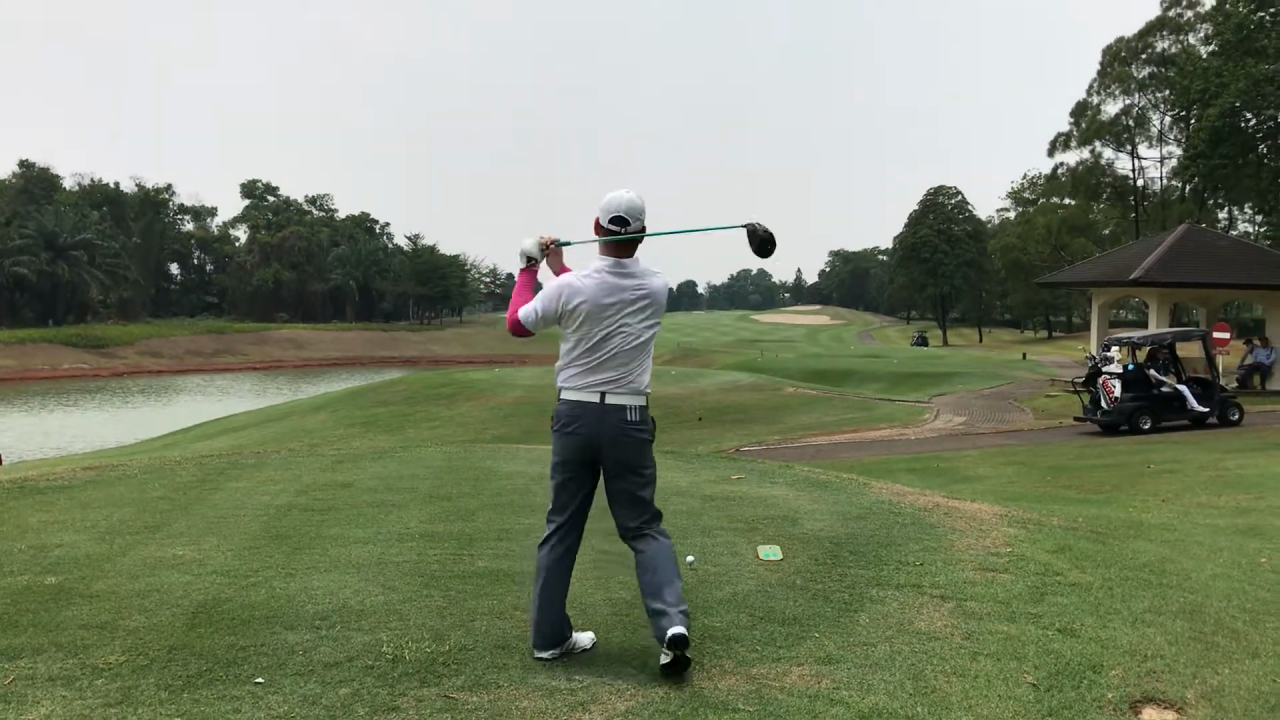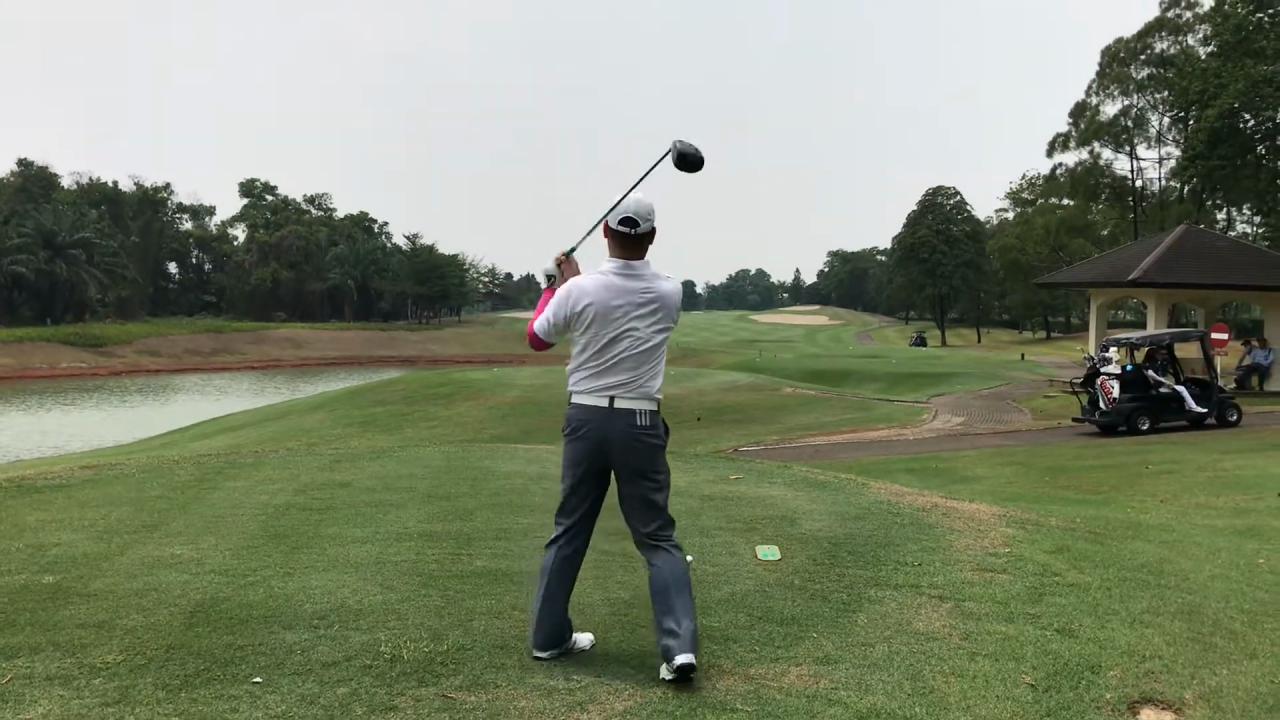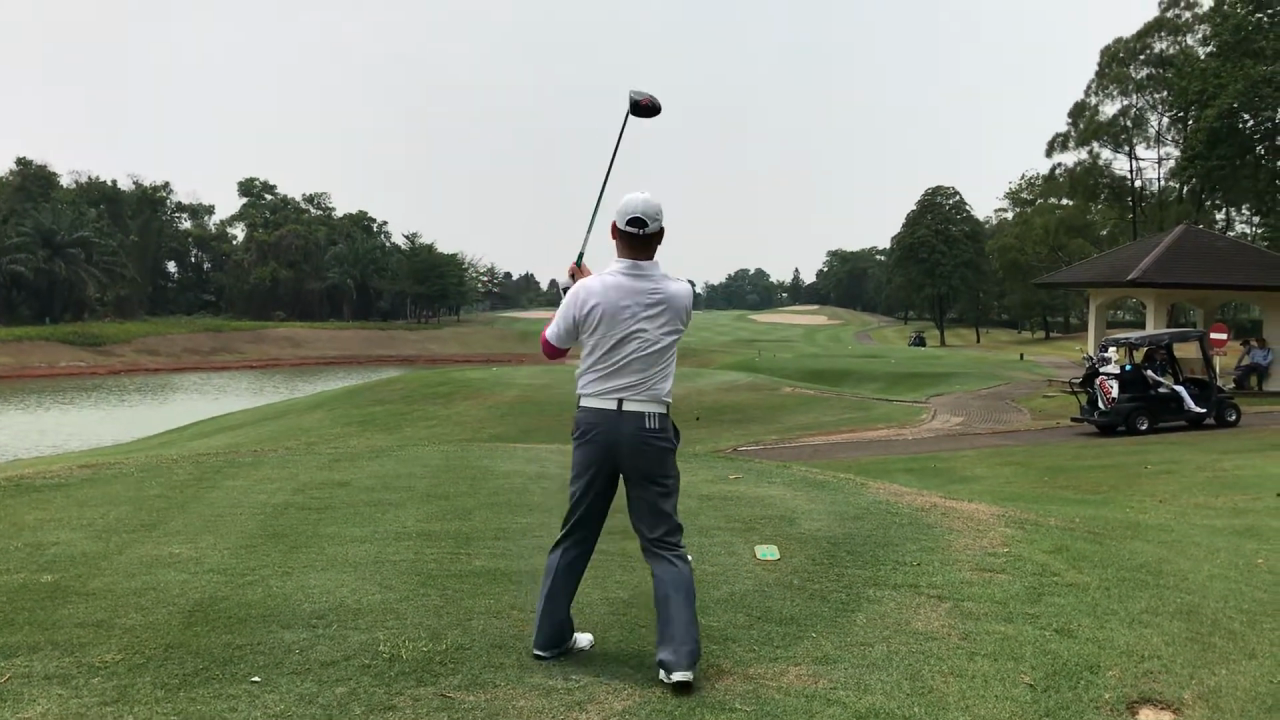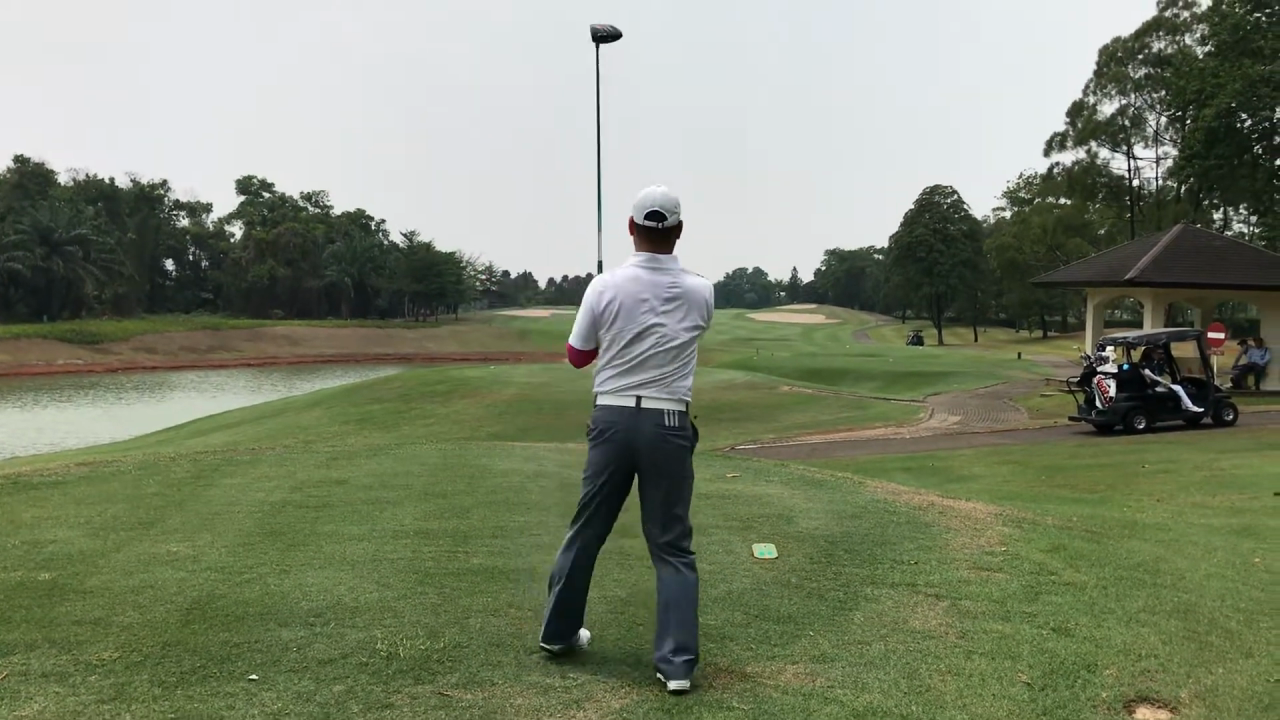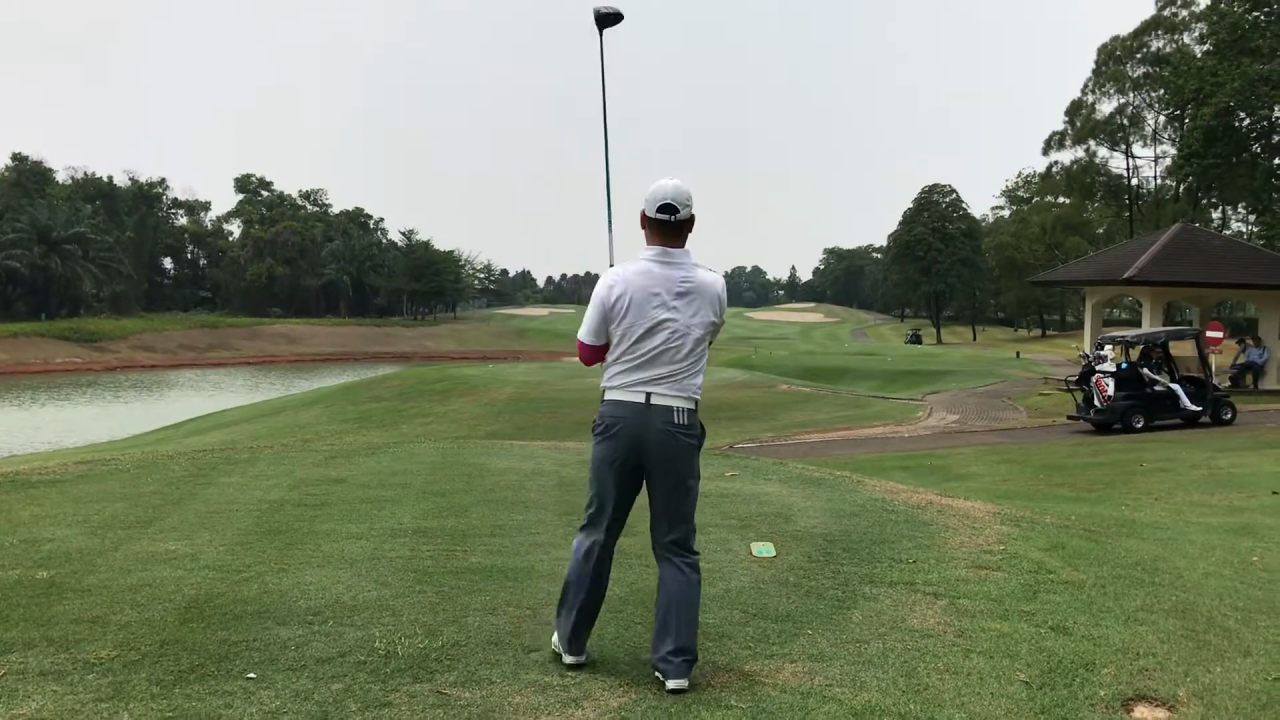
dt=0.1s
person 1, frame 1
left shoulder: (572, 289)
right shoulder: (657, 287)
left elbow: (517, 324)
left wrist: (530, 266)
right wrist: (559, 266)
left hip: (575, 417)
right hip: (629, 420)
left knee: (562, 528)
right knee: (644, 527)
left ankle: (549, 635)
right ankle: (672, 624)
person 1, frame 2
left shoulder: (578, 290)
right shoulder: (670, 292)
left elbow: (536, 339)
left wrist: (554, 285)
left hip: (585, 420)
right hip: (640, 424)
left knee: (569, 532)
right knee: (656, 537)
left ankle: (549, 636)
right ankle: (679, 646)
person 1, frame 3
left shoulder: (588, 293)
right shoulder: (681, 295)
left elbow: (551, 349)
left hip: (594, 424)
right hip: (650, 428)
left knee: (575, 535)
right knee: (664, 544)
left ankle: (550, 635)
right ankle: (678, 658)
person 1, frame 4
left shoulder: (605, 286)
right shoulder: (701, 291)
left elbow: (577, 356)
left hip: (612, 421)
right hip: (668, 426)
left knee: (586, 530)
right knee: (671, 547)
left ankle: (558, 632)
right ankle: (675, 663)
person 1, frame 5
left shoulder: (616, 281)
right shoulder: (714, 287)
left elbow: (588, 353)
left hip: (620, 418)
right hip: (676, 424)
left knee: (596, 533)
right knee: (676, 547)
left ankle: (572, 638)
right ankle: (674, 663)
